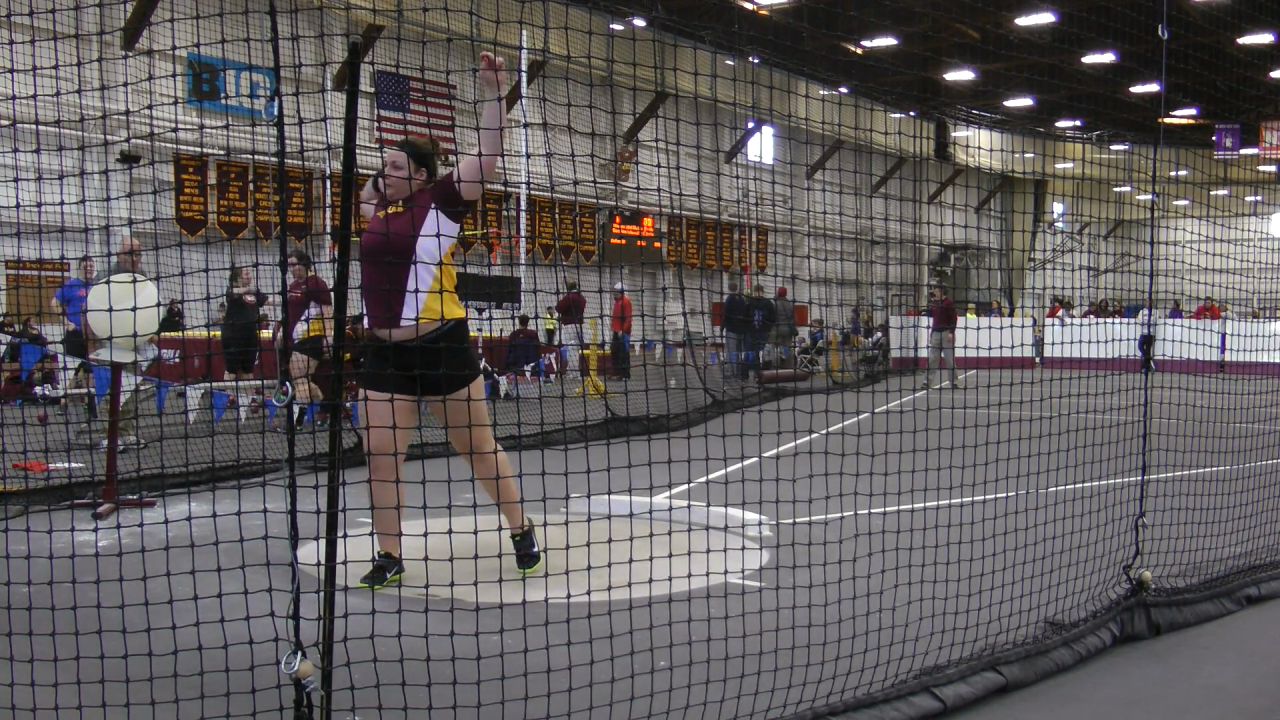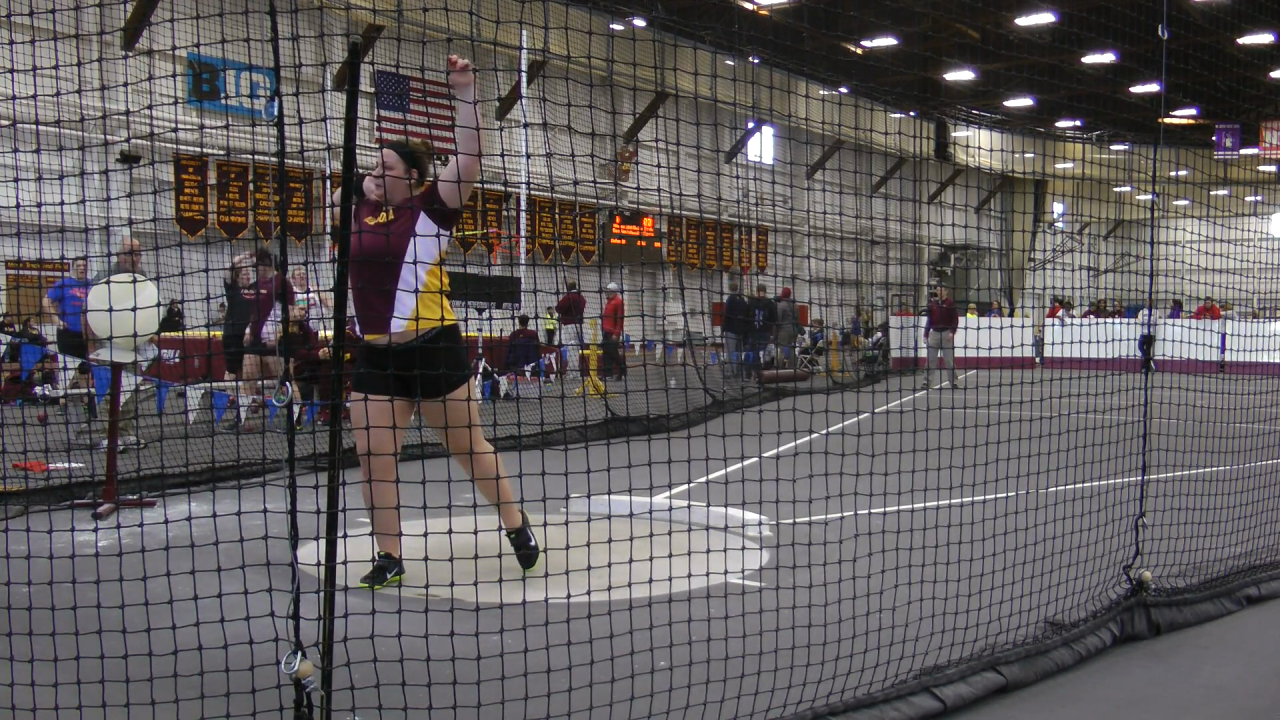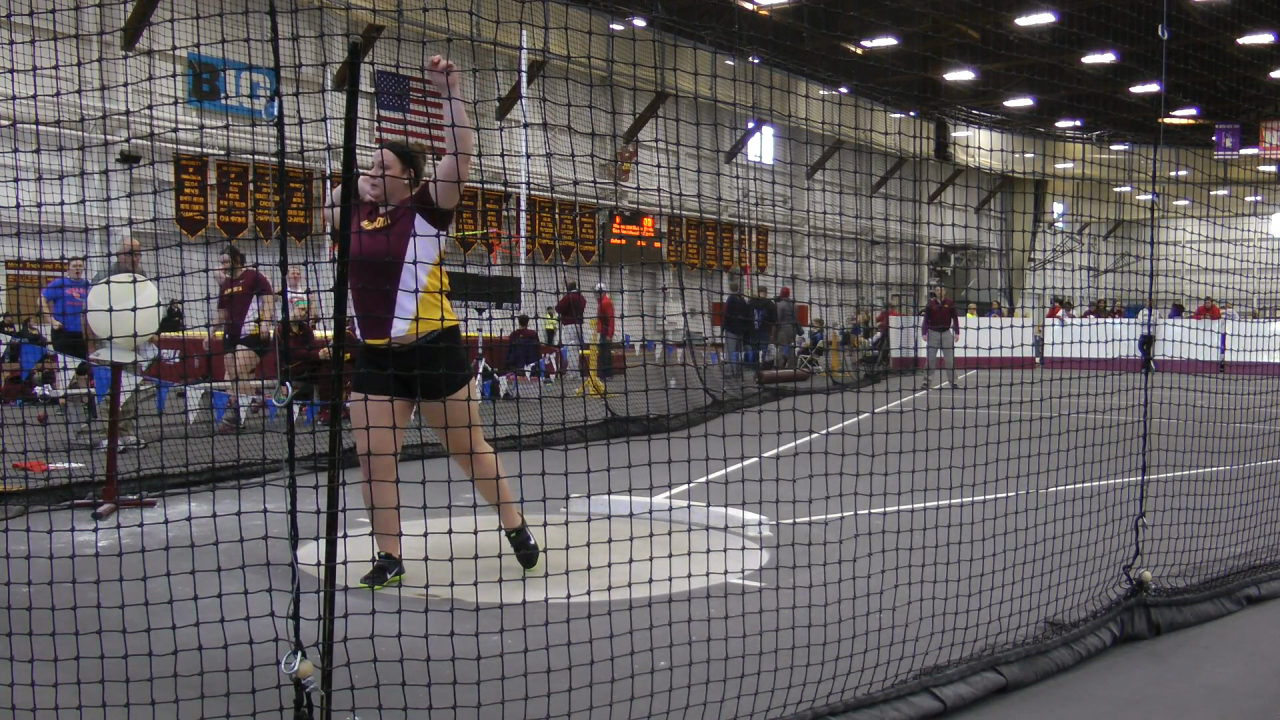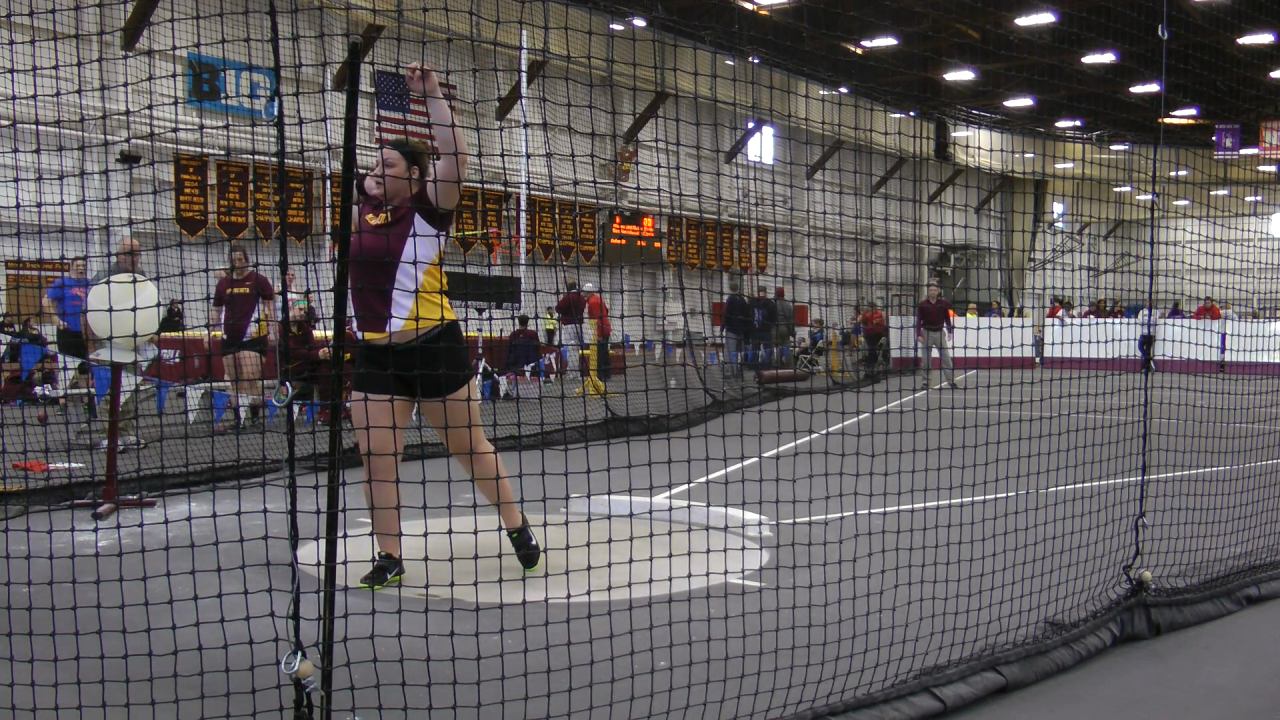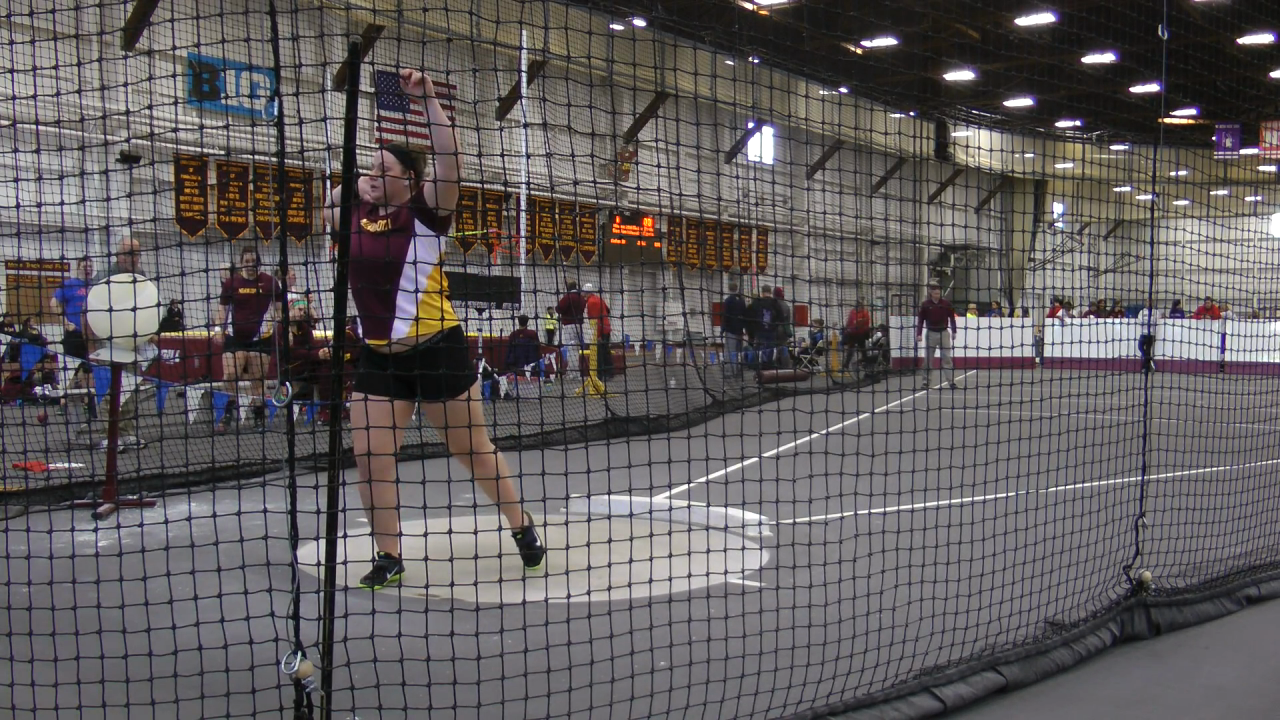
dt=0.5s
person 1, frame 1
left shoulder: (442, 200)
right shoulder: (382, 205)
left elbow: (488, 153)
right elbow: (365, 197)
left wrist: (493, 88)
right wrist: (376, 184)
left hip: (441, 346)
right hip: (385, 353)
left knee: (479, 450)
right knee: (381, 458)
left ankle: (522, 531)
right ankle: (389, 558)
person 1, frame 2
left shoulder: (431, 205)
right shoulder: (365, 209)
left elbow: (470, 157)
left wrist: (464, 92)
right wrist: (358, 189)
left hip: (433, 348)
right hip: (375, 356)
left knee: (471, 449)
right knee: (374, 462)
left ankle: (517, 525)
right ankle: (389, 557)
person 1, frame 3
left shoulder: (427, 206)
right shoulder: (360, 211)
left elbow: (460, 156)
right elbow: (328, 211)
left wrist: (449, 93)
right wrist: (351, 189)
left hip: (433, 349)
right hip: (374, 357)
left knee: (470, 450)
right knee: (372, 461)
left ankle: (516, 527)
right ankle: (389, 558)
person 1, frame 4
left shoulder: (428, 205)
right shoulder: (366, 205)
left elbow: (455, 157)
right elbow: (350, 190)
left wrist: (433, 95)
right wrist: (363, 184)
left hip: (433, 347)
right hip: (375, 354)
left knee: (471, 447)
right knee: (376, 460)
left ankle: (518, 527)
right ankle: (389, 557)
person 1, frame 5
left shoulder: (426, 209)
right shoulder: (360, 213)
left elbow: (451, 160)
right elbow: (328, 210)
left wrist: (428, 101)
right wrist: (349, 186)
left hip: (437, 351)
right hip: (378, 358)
left knee: (475, 450)
right knee: (370, 460)
left ankle: (522, 526)
right ankle: (388, 556)
